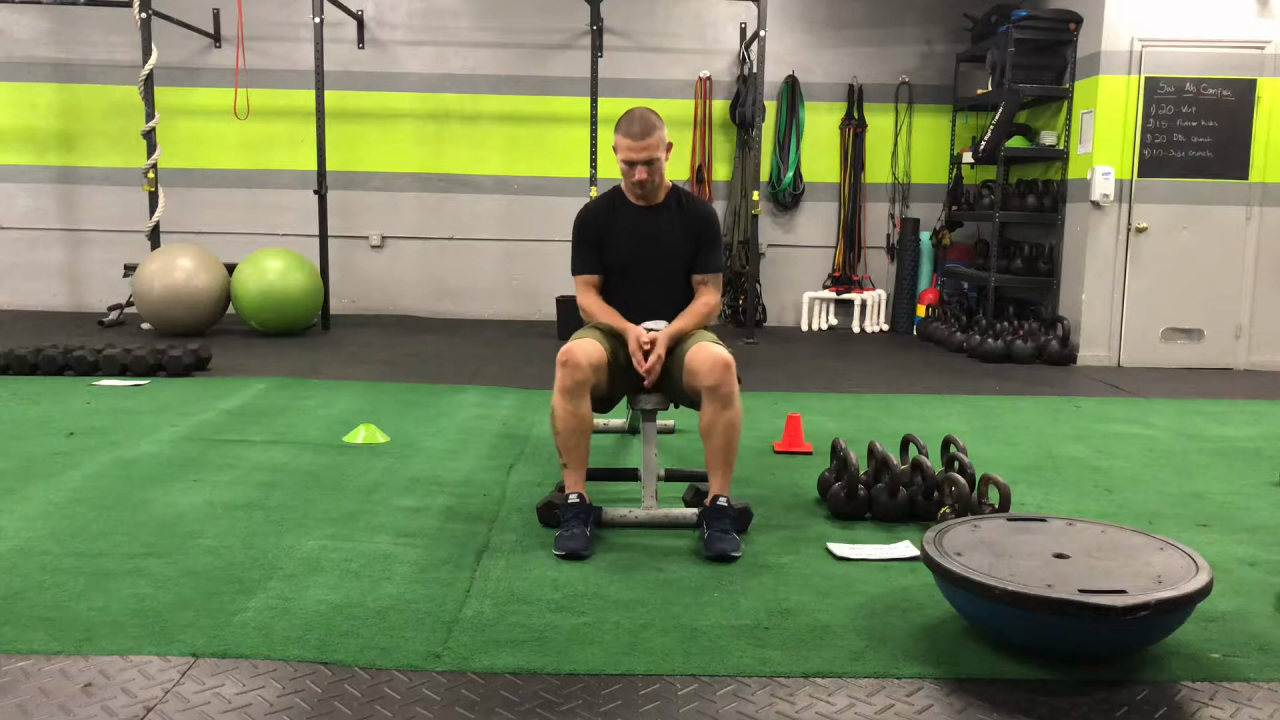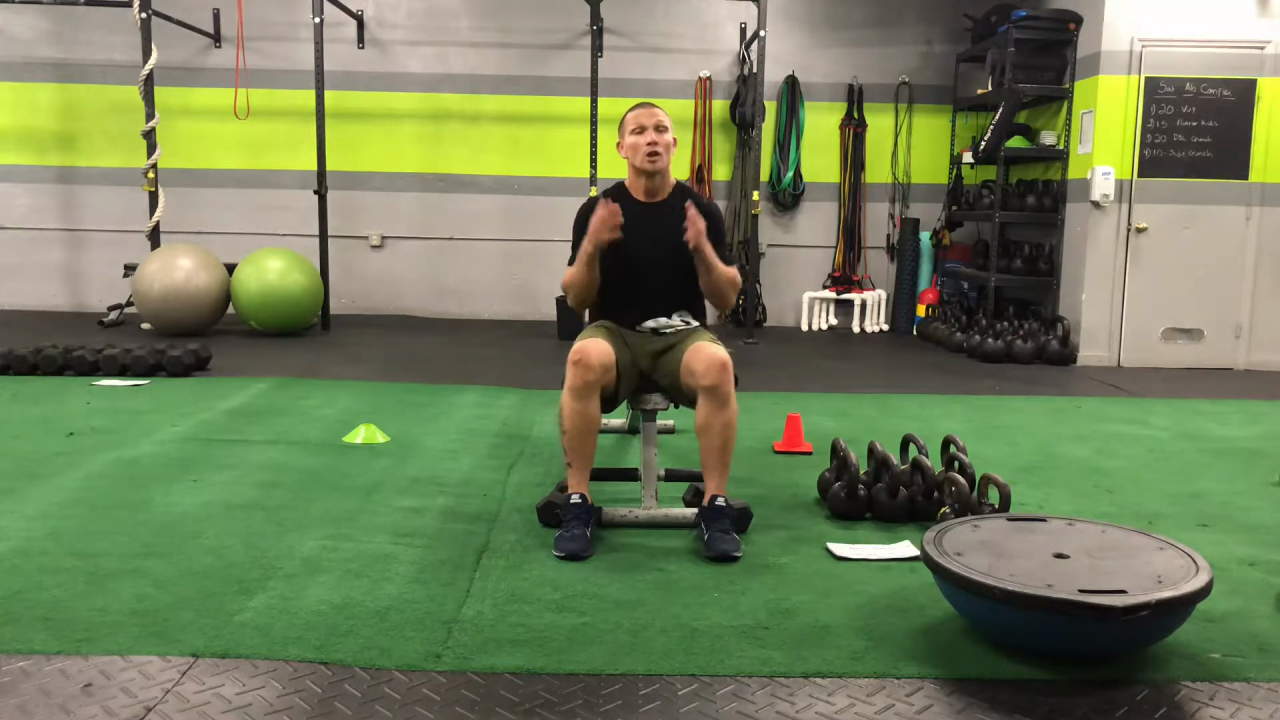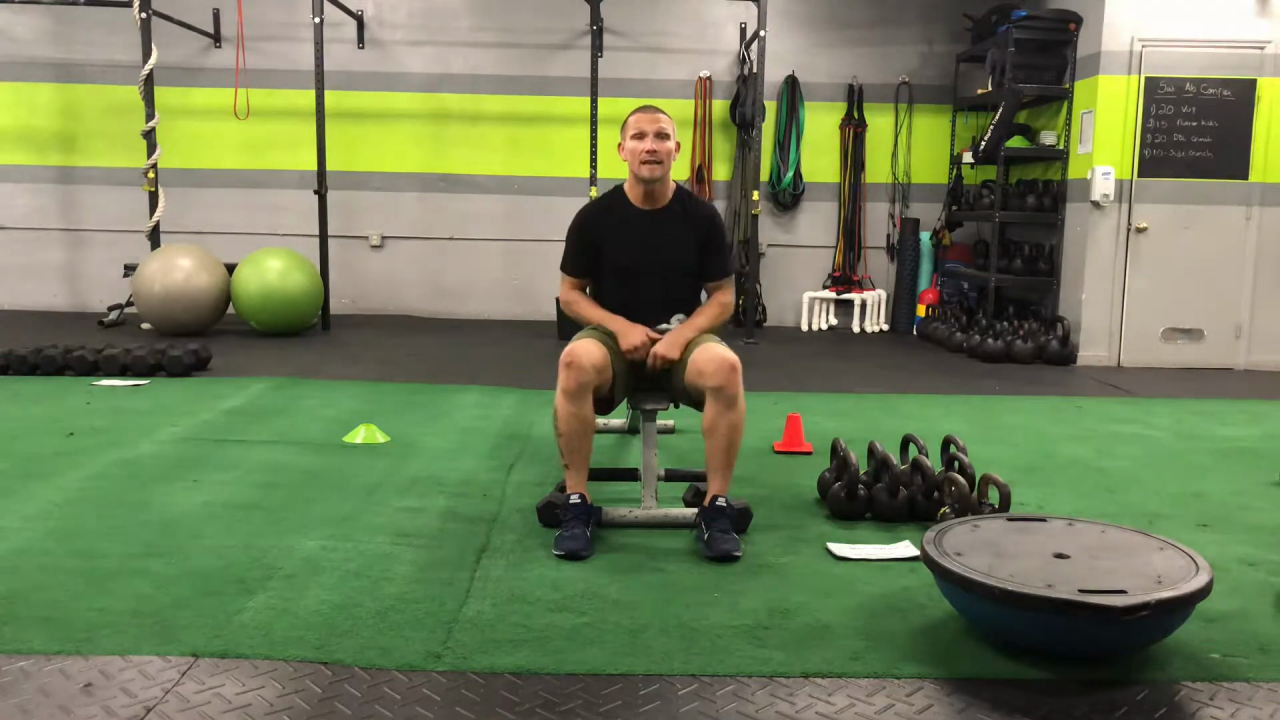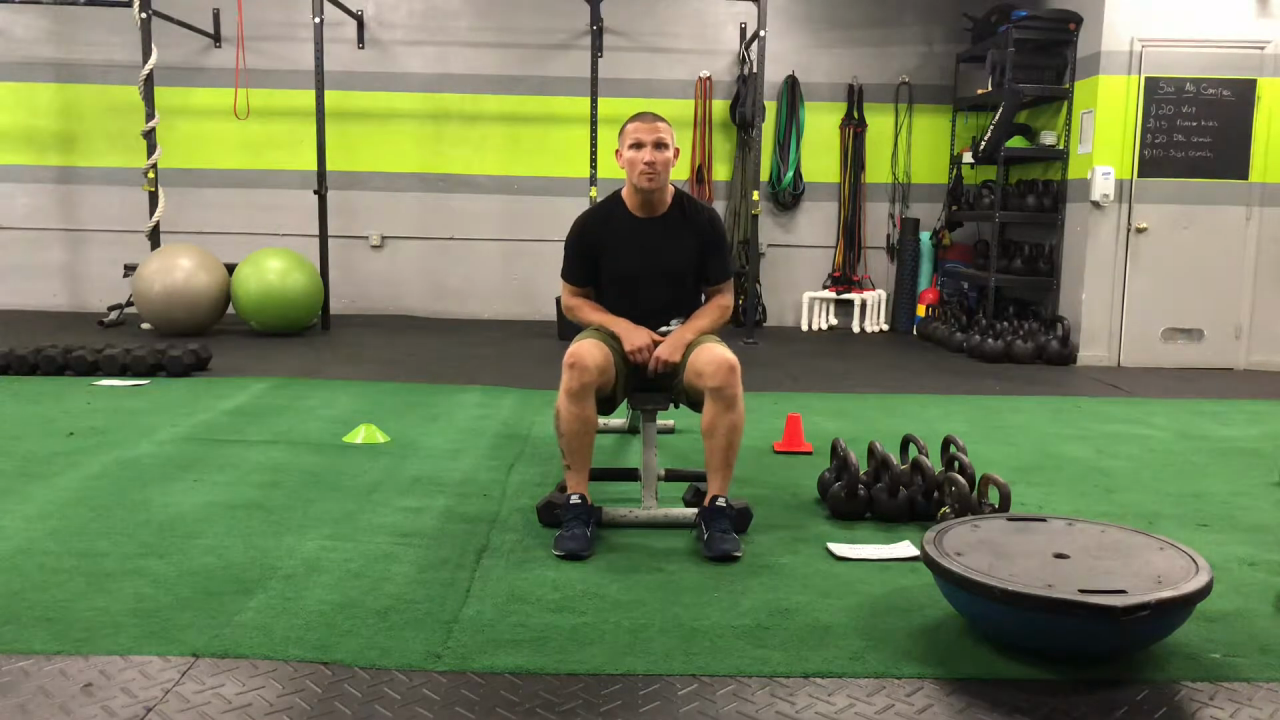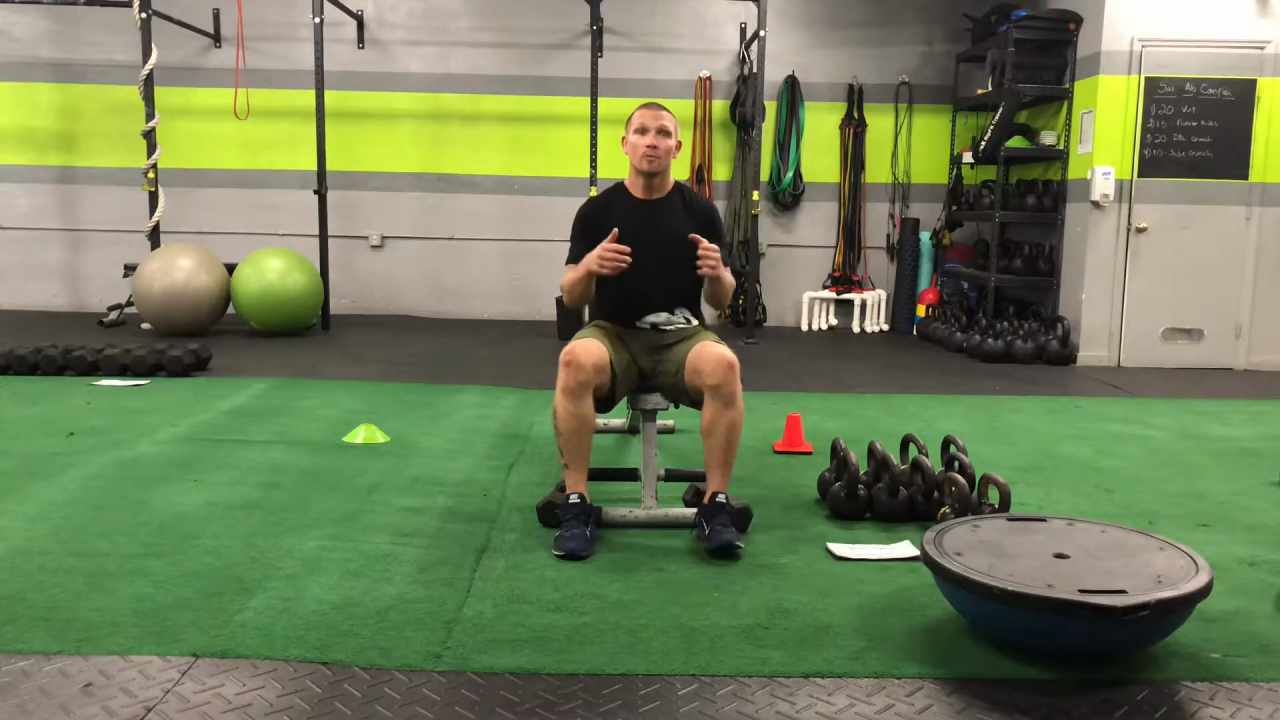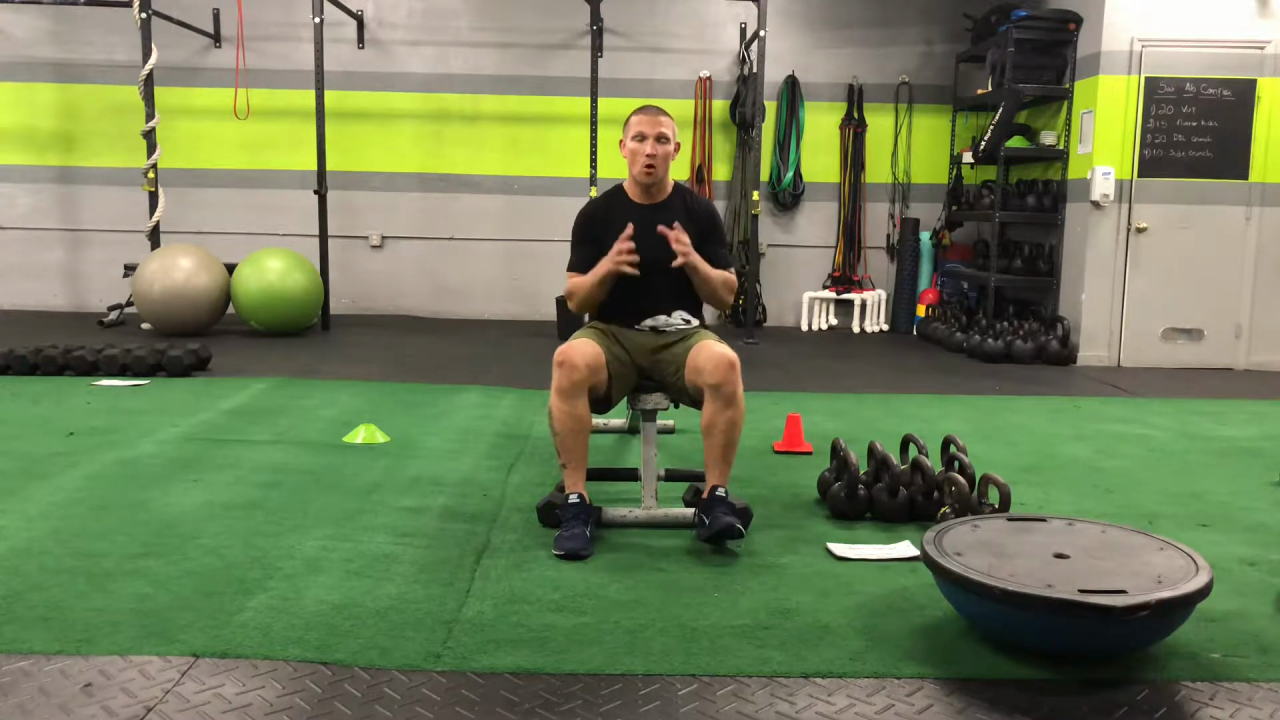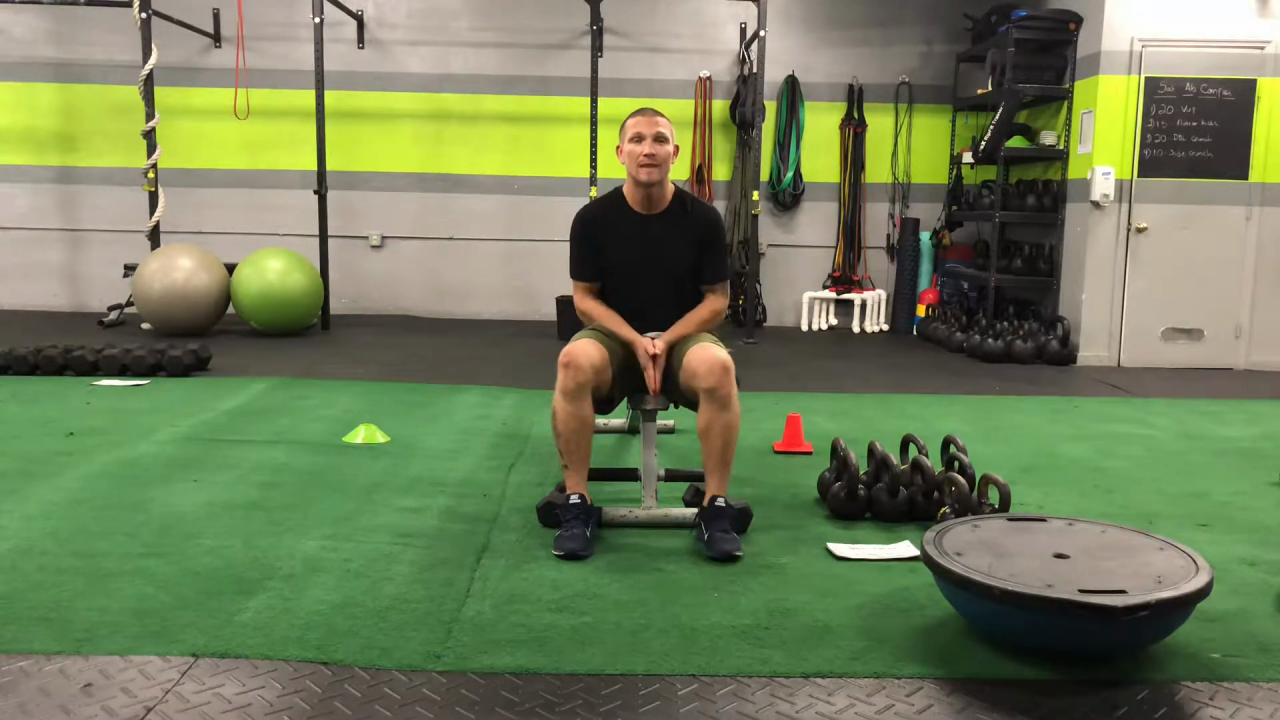
dt=0.7s
person 1, frame 1
left shoulder: (698, 214)
right shoulder: (594, 215)
left elbow: (709, 295)
right elbow: (587, 294)
left wrist: (667, 336)
right wrist: (629, 331)
left hip: (680, 335)
right hip: (615, 334)
left knee: (720, 366)
right knee: (572, 360)
left ankle: (718, 507)
right ankle: (575, 503)
person 1, frame 2
left shoulder: (697, 208)
right shoulder: (601, 209)
left elbow: (726, 298)
right elbow: (577, 299)
left wrist: (704, 250)
right wrist: (592, 245)
left hip: (681, 334)
right hip: (616, 333)
left knee: (717, 365)
right knee: (584, 360)
left ankle: (715, 507)
right ankle: (578, 504)
person 1, frame 3
left shoulder: (702, 216)
right shoulder: (594, 217)
left elbow: (723, 297)
right elbow: (570, 294)
left wrist: (682, 334)
right wrist: (619, 326)
left hip: (681, 336)
right hip: (615, 334)
left knee: (726, 367)
right knee: (575, 361)
left ankle: (715, 507)
right ankle: (577, 504)
person 1, frame 4
left shoulder: (702, 221)
right shoulder: (592, 224)
left elbow: (721, 299)
right elbow: (573, 300)
left wrist: (682, 336)
right wrist: (623, 327)
left hip: (683, 337)
right hip: (615, 335)
left knee: (725, 367)
right knee: (578, 362)
left ankle: (716, 508)
right ankle: (577, 504)
person 1, frame 5
left shoulder: (699, 210)
right shoulder: (597, 210)
left elbow: (723, 299)
right elbow: (571, 295)
left wrist: (716, 271)
right wrist: (590, 264)
left hip: (681, 334)
right hip: (613, 332)
left knee: (724, 366)
right knee: (574, 361)
left ankle: (715, 505)
right ankle: (576, 505)
person 1, frame 6
left shoulder: (699, 212)
right shoulder: (597, 213)
left elbow: (726, 296)
right elbow: (575, 300)
left wrist: (693, 261)
right wrist: (606, 267)
left hip: (681, 335)
right hip: (613, 333)
left knee: (725, 364)
right knee: (568, 361)
left ankle: (714, 500)
right ankle: (576, 503)
person 1, frame 7
left shoulder: (703, 218)
right shoulder: (593, 218)
left elbow: (717, 301)
right elbow: (585, 298)
left wrist: (665, 342)
right wrist: (636, 341)
left hip: (682, 338)
right hip: (616, 336)
left knee: (717, 367)
right knee: (574, 362)
left ankle: (715, 508)
right ankle: (577, 505)
